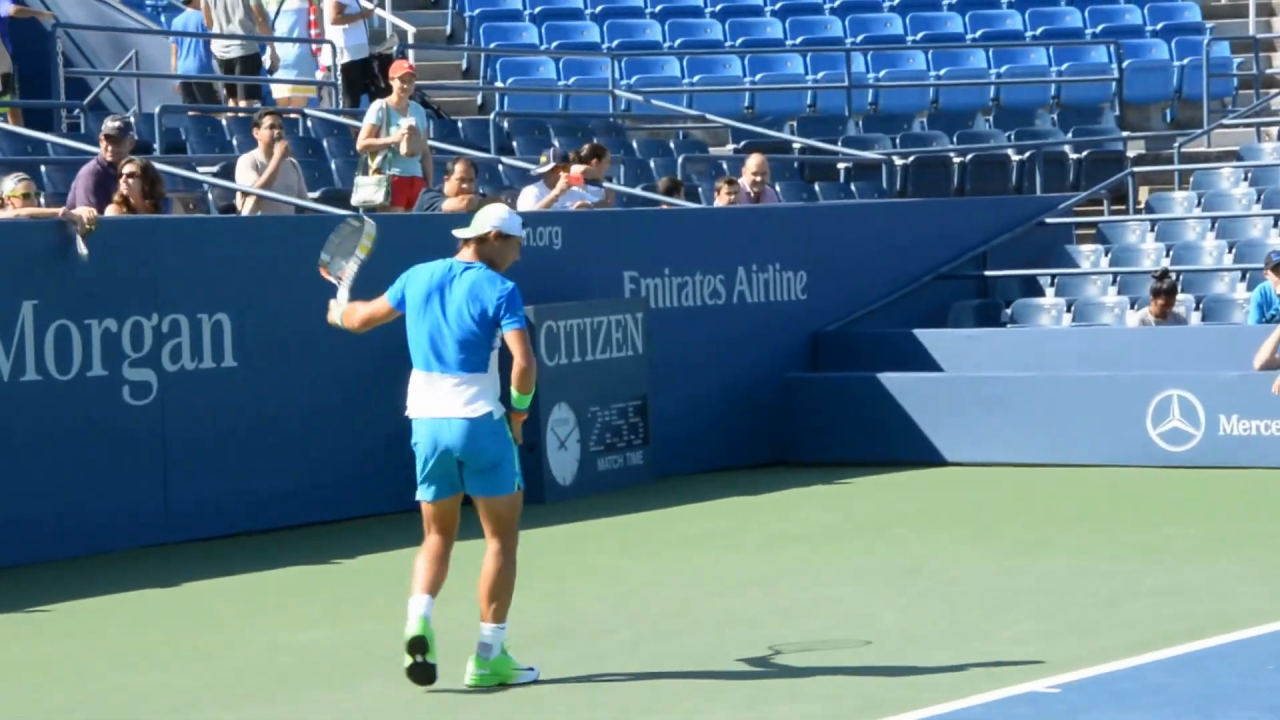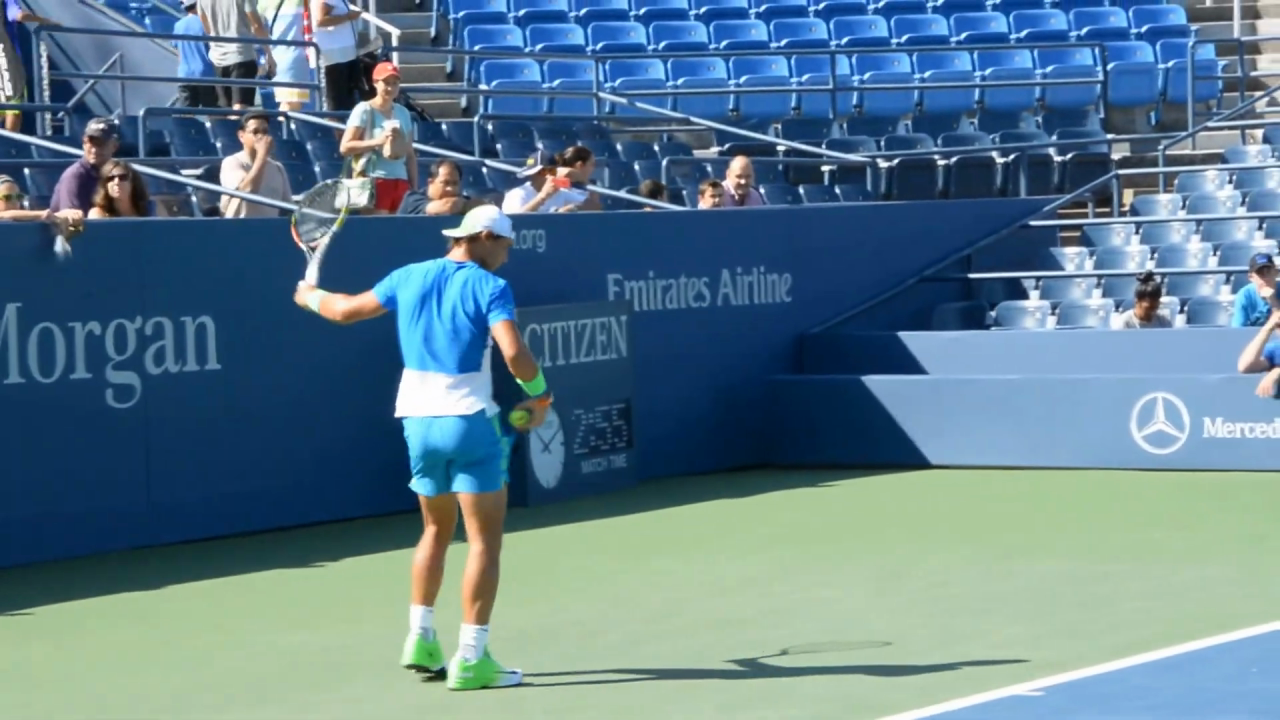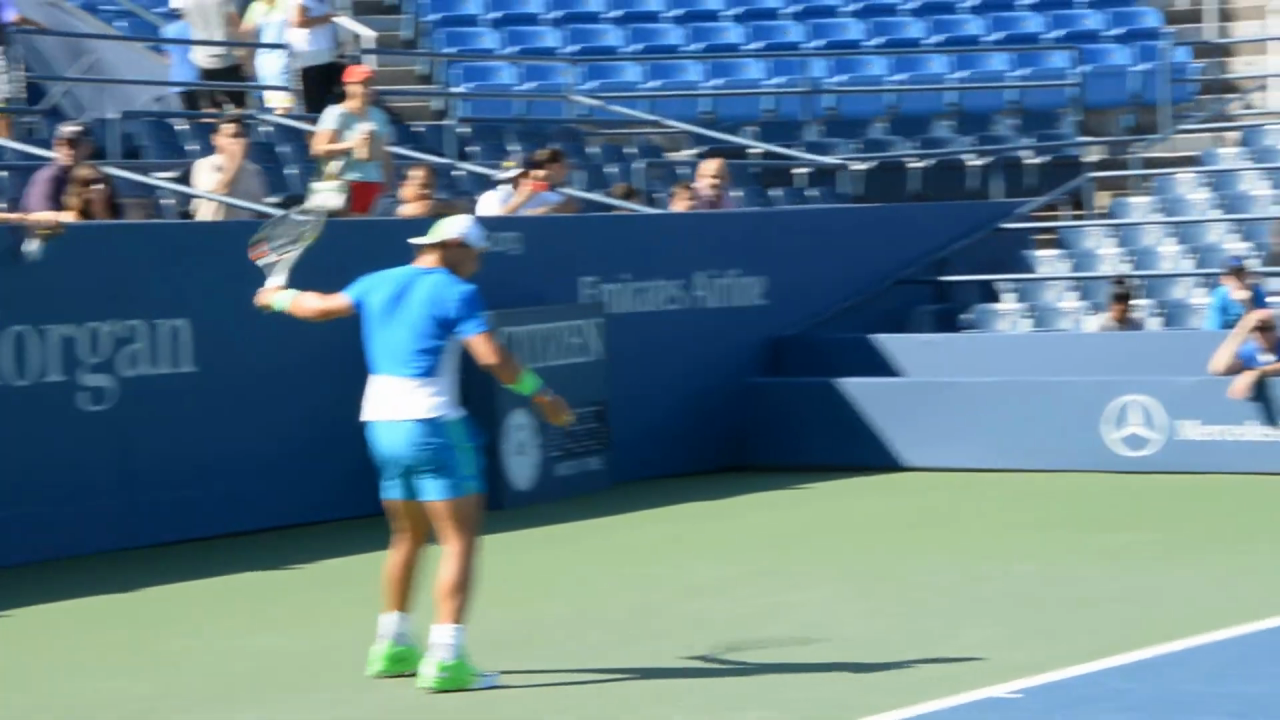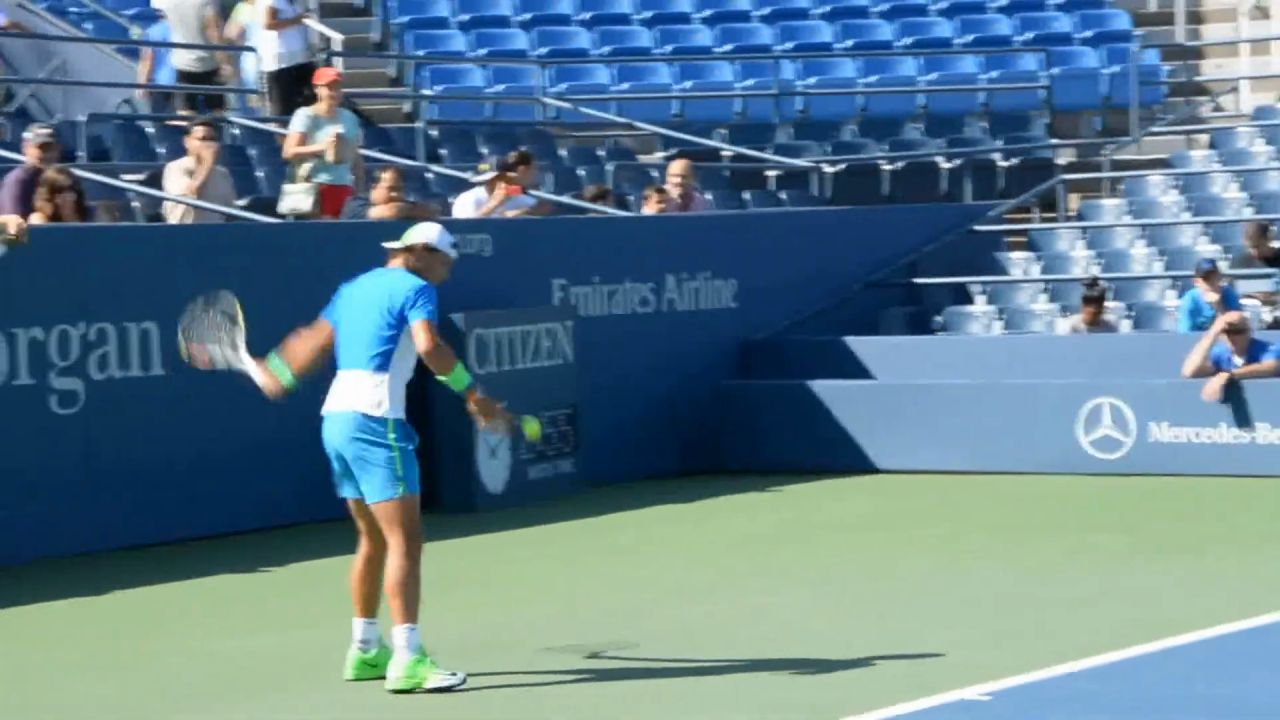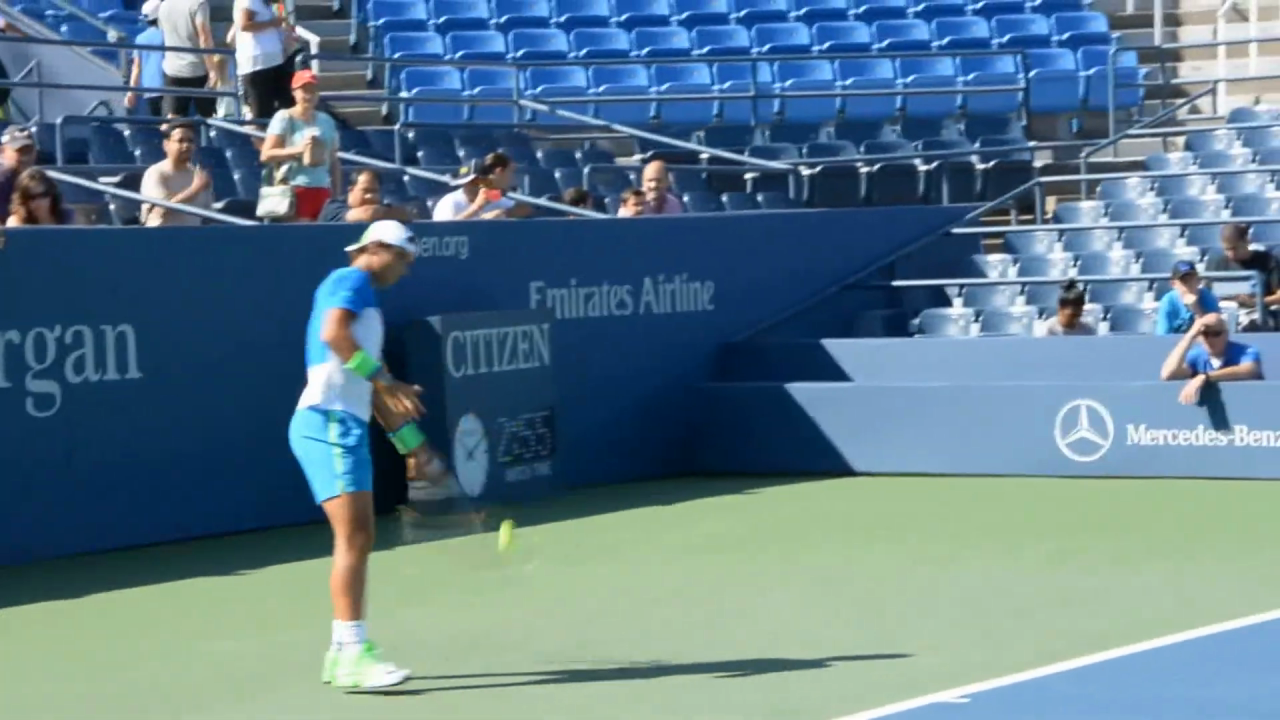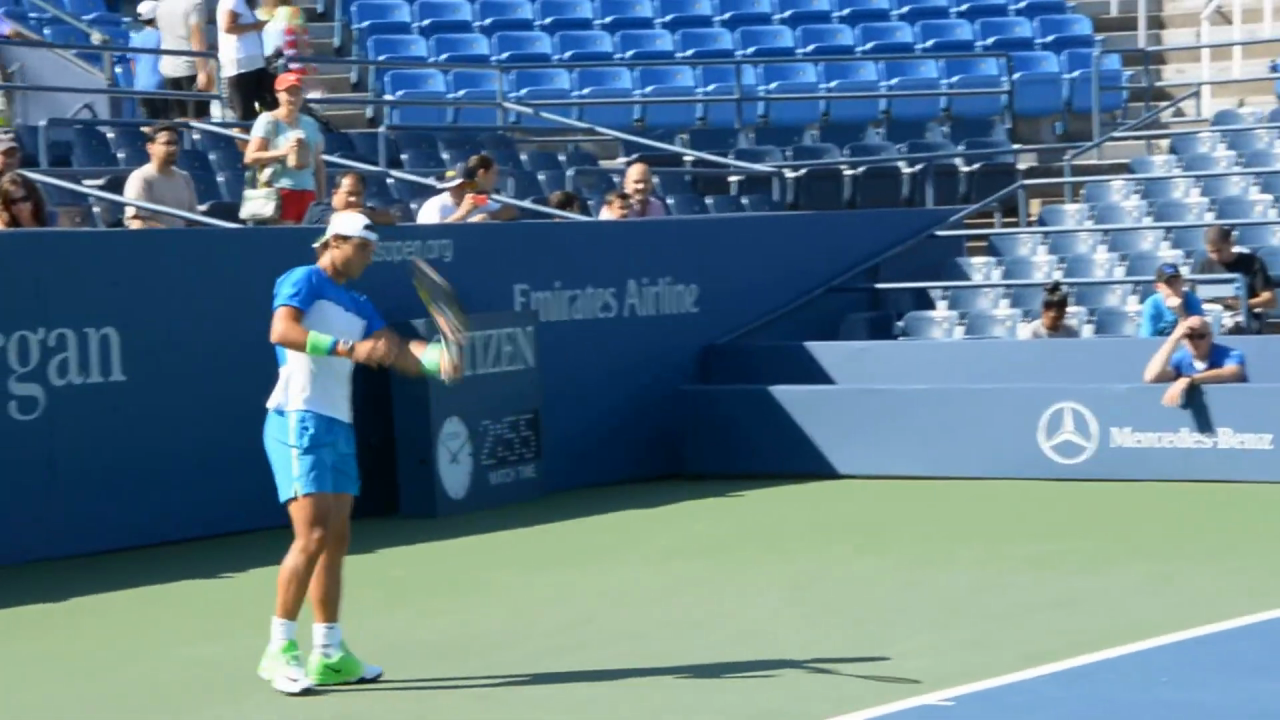
dt=0.2s
person 1, frame 1
left shoulder: (417, 278)
right shoulder: (500, 289)
left elbow: (360, 319)
right elbow: (524, 362)
left wrist: (337, 311)
right wrist: (519, 408)
left hip: (427, 424)
right hip: (480, 424)
left knee: (438, 539)
right knee: (501, 541)
left ankle: (418, 619)
right ankle: (489, 658)
person 1, frame 2
left shoulder: (408, 278)
right shoulder: (490, 287)
left elbow: (346, 310)
right elbow: (515, 353)
left wrist: (309, 294)
right wrist: (538, 397)
left hip: (419, 422)
right hip: (470, 422)
left knee: (436, 531)
right knee: (485, 541)
left ankle: (422, 639)
right ankle: (471, 659)
person 1, frame 3
left shoulder: (377, 283)
right shoulder: (457, 294)
left elbow: (320, 307)
right elbow: (492, 357)
left wrist: (279, 297)
right wrist: (540, 395)
left hip: (382, 426)
right hip: (432, 428)
left knee: (408, 536)
right knee: (459, 542)
left ankle: (393, 645)
right ankle: (446, 660)
person 1, frame 4
left shoulder: (355, 288)
right shoulder: (416, 289)
left elbow: (312, 341)
right elbow: (429, 348)
left wrist: (275, 372)
right wrist: (472, 394)
left hip: (343, 424)
right hip: (374, 425)
left knee: (375, 540)
right knee: (404, 542)
left ankle: (366, 651)
right ankle: (408, 660)
person 1, frame 5
left shoulder: (366, 311)
right shoulder: (348, 282)
left elbow: (379, 392)
right elbow: (332, 335)
left wrist: (412, 443)
right wrist: (380, 378)
left hip: (347, 428)
right hip: (327, 423)
left knee: (357, 540)
right knee: (353, 537)
left ankle: (346, 654)
right ankle: (353, 651)
person 1, frame 6
left shoulder: (359, 304)
right shoulder: (300, 281)
left elbow: (399, 350)
right elbow: (282, 332)
left wrist: (439, 358)
right wrist: (348, 348)
left hip: (335, 428)
right hip: (298, 423)
left knee: (335, 542)
right knee: (313, 537)
left ankle: (330, 655)
right ankle: (279, 652)
